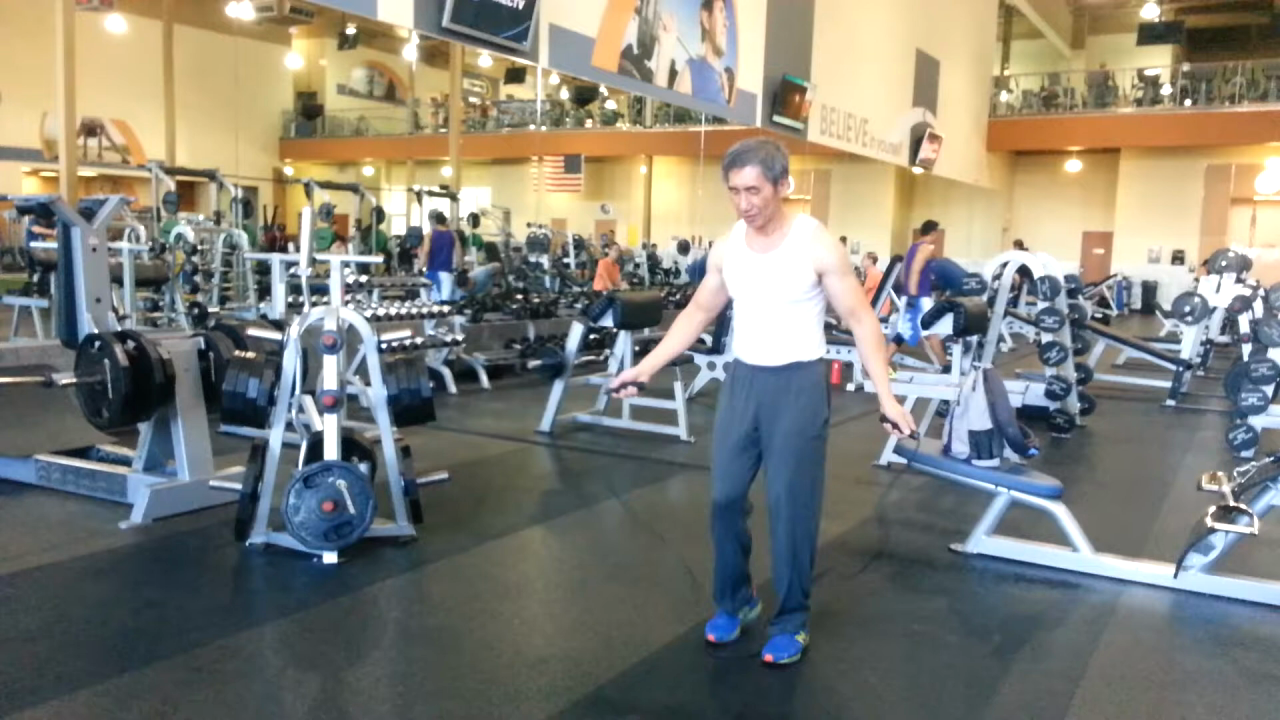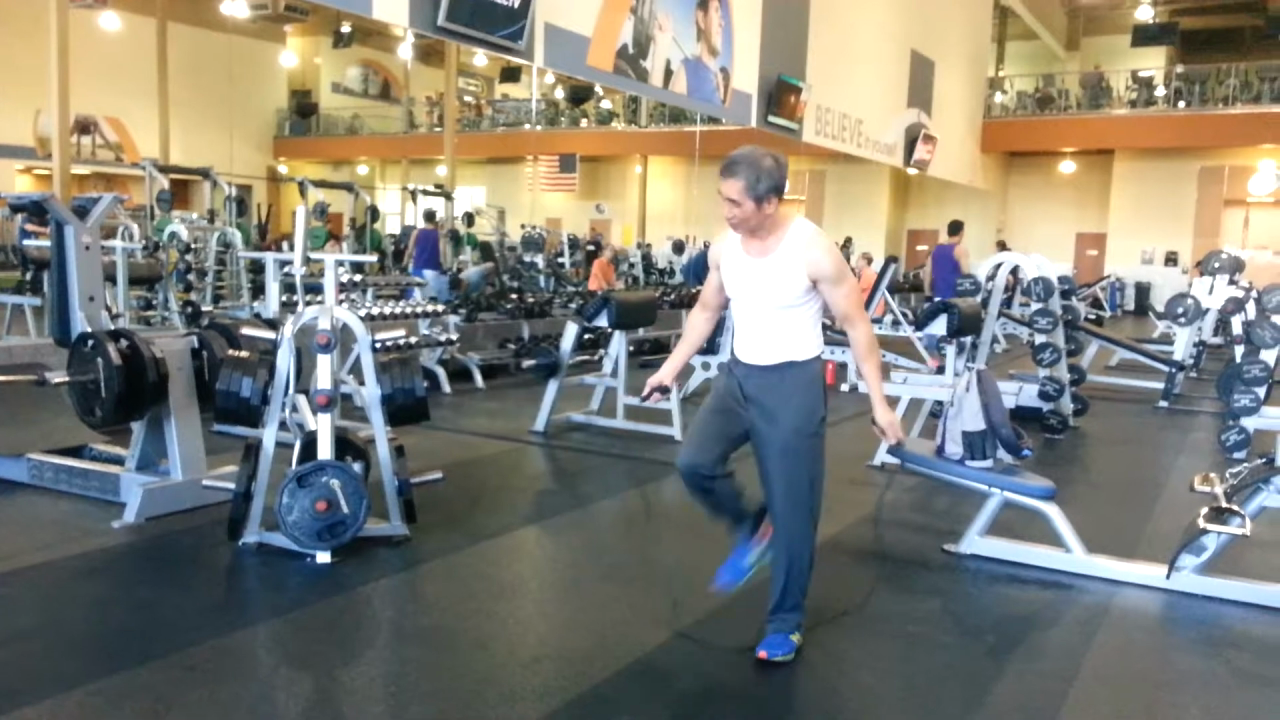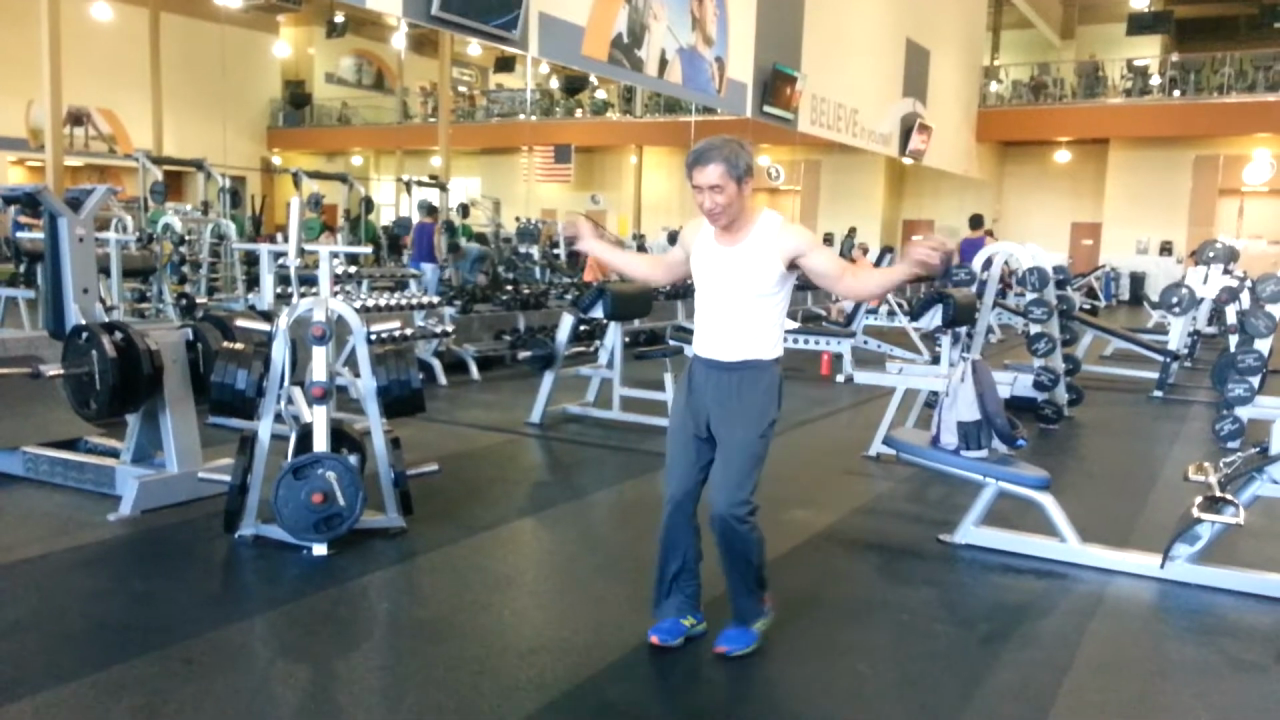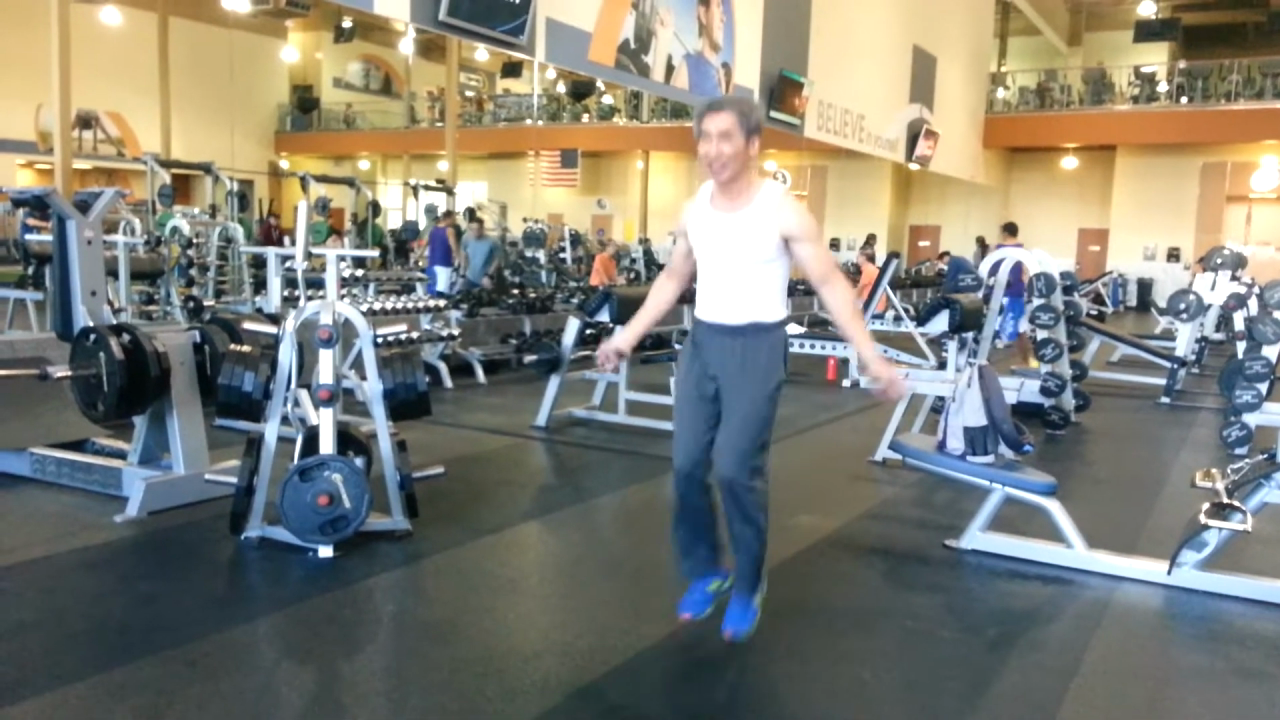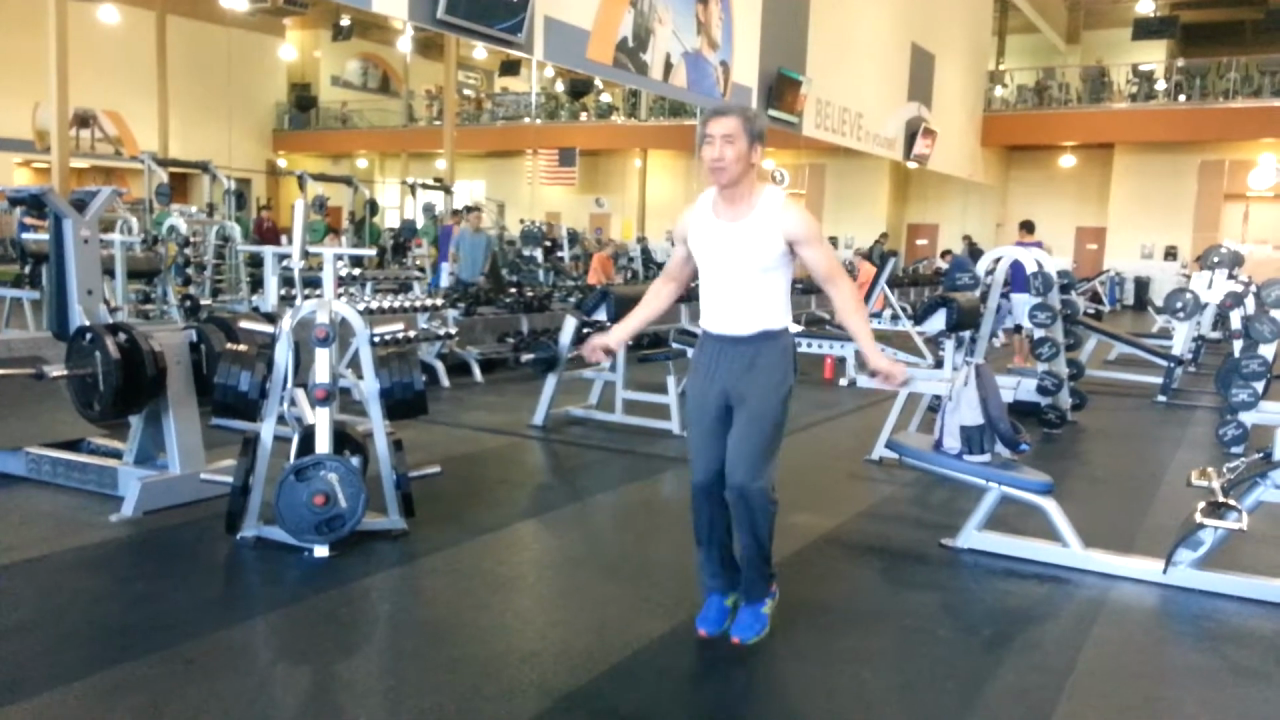
dt=0.4s
person 1, frame 1
left shoulder: (818, 245)
right shoulder: (726, 247)
left elbow: (860, 319)
right elbow: (698, 313)
left wrist: (886, 396)
right wrist: (647, 366)
left hip: (798, 384)
right hip: (742, 380)
left knee: (792, 508)
right knee: (726, 499)
left ankle: (790, 622)
right ankle: (734, 601)
person 1, frame 2
left shoulder: (814, 251)
right shoulder: (723, 247)
left elbow: (854, 323)
right elbow: (707, 308)
left wrist: (878, 400)
right wrist: (673, 364)
left hip: (791, 381)
right hip: (738, 376)
left knee: (794, 508)
right knee: (694, 462)
left ankle: (785, 622)
right ankle: (753, 527)
person 1, frame 3
left shoulder: (786, 237)
right shoulder: (696, 235)
left elbow: (850, 283)
right elbow: (659, 271)
left wrist: (908, 266)
right wrist: (595, 249)
left hip: (753, 381)
right hip: (701, 376)
left knee: (726, 506)
right knee: (676, 498)
left ankle: (751, 606)
right ankle: (679, 608)
person 1, frame 4
left shoulder: (784, 211)
right shoulder: (693, 209)
left elbow: (829, 284)
right elbow: (672, 280)
left wrist: (868, 354)
right wrist: (630, 333)
left hip: (757, 346)
right hip: (702, 343)
left knee: (736, 468)
right knee: (687, 463)
left ankle: (746, 582)
right ankle: (703, 573)
person 1, frame 5
left shoulder: (787, 216)
right shoulder: (692, 218)
left elbow: (835, 283)
right elbow: (670, 282)
left wrist: (869, 348)
right wrist: (623, 332)
left hip: (765, 355)
right hip: (710, 354)
left knee: (746, 478)
right knee: (705, 479)
left ankle: (757, 591)
right ankle: (719, 588)
